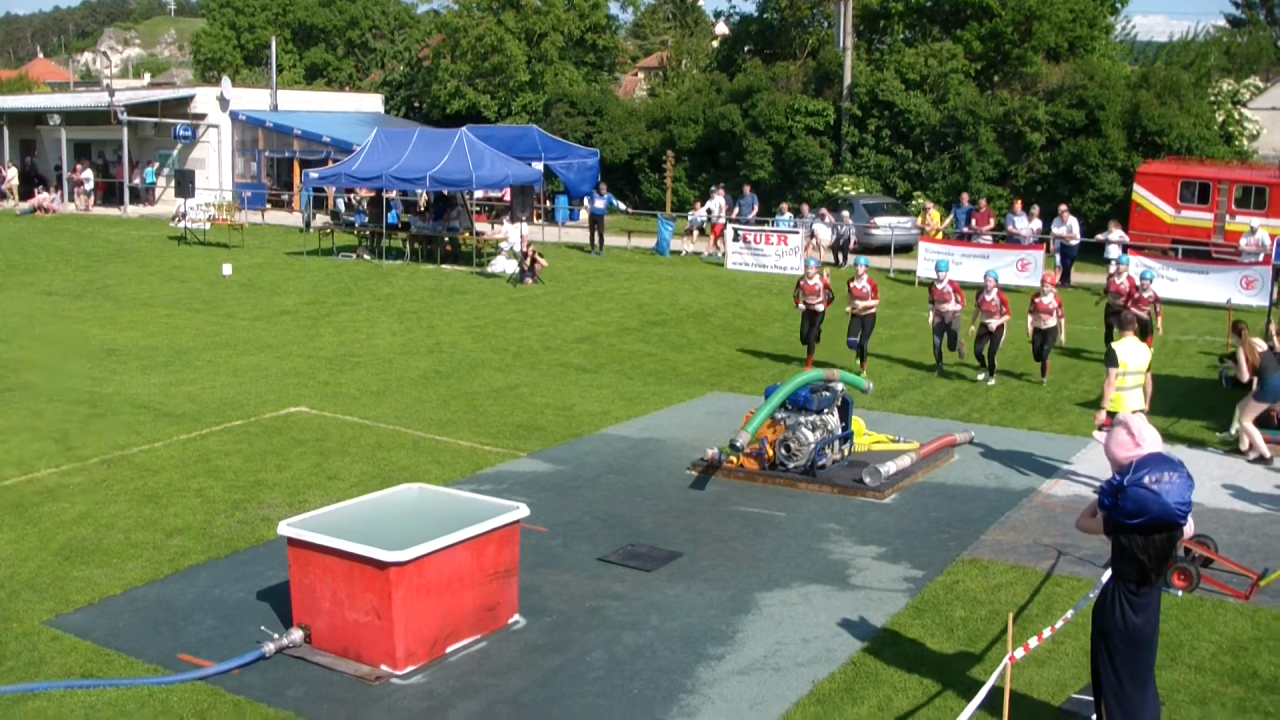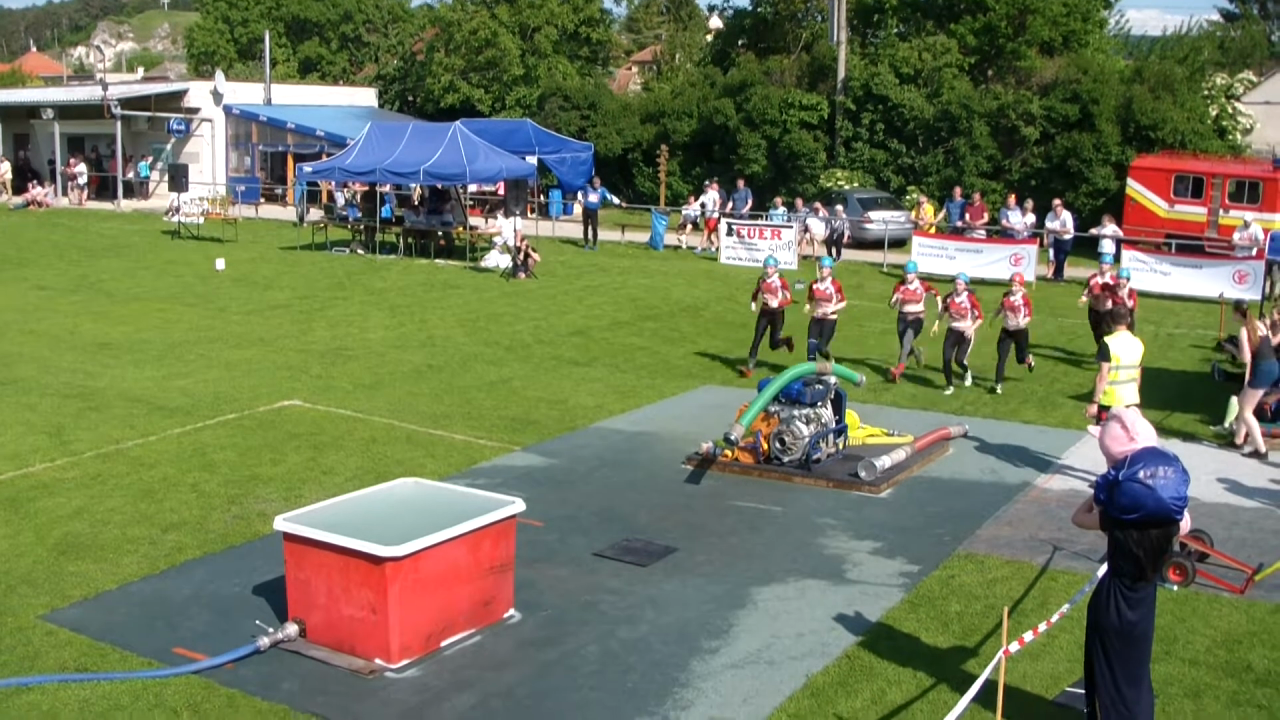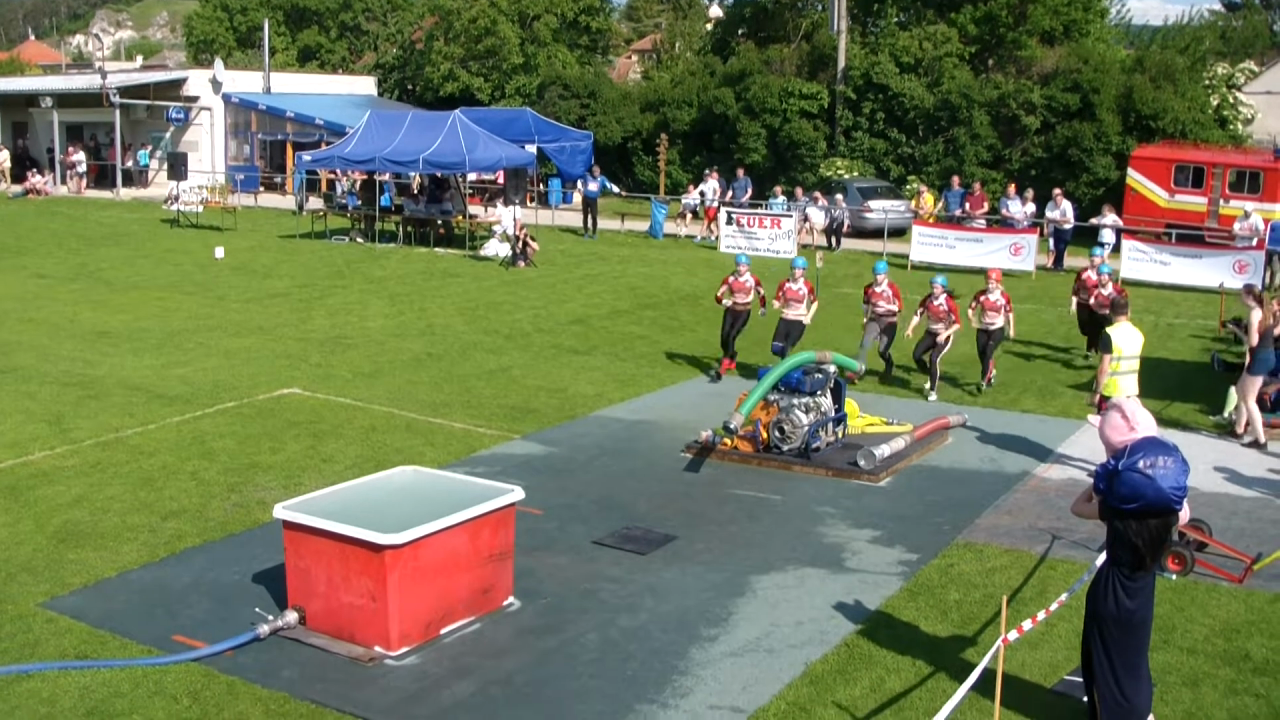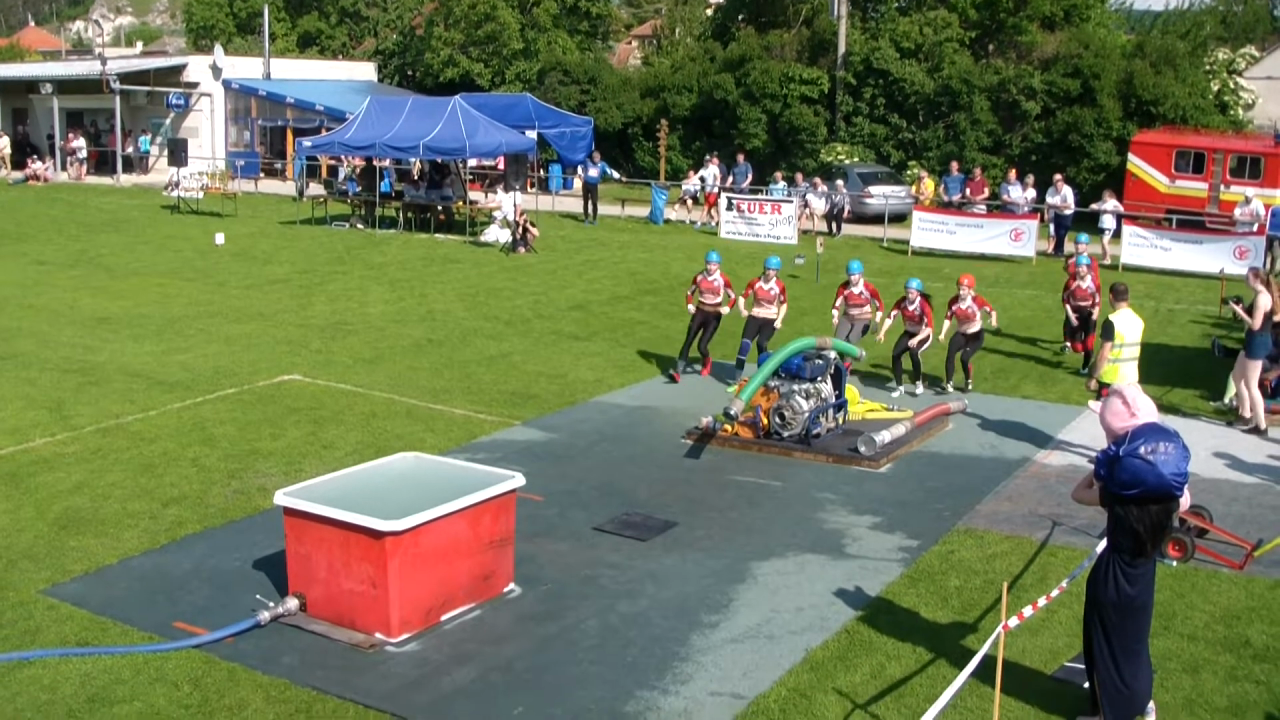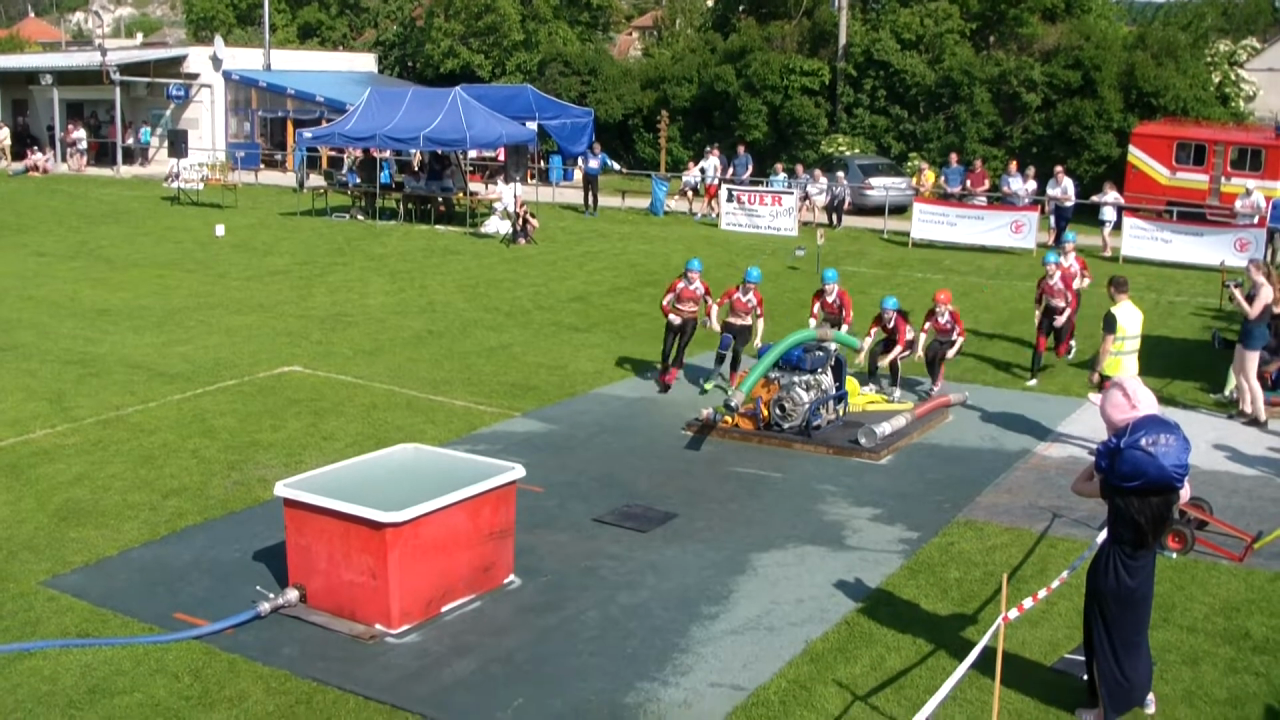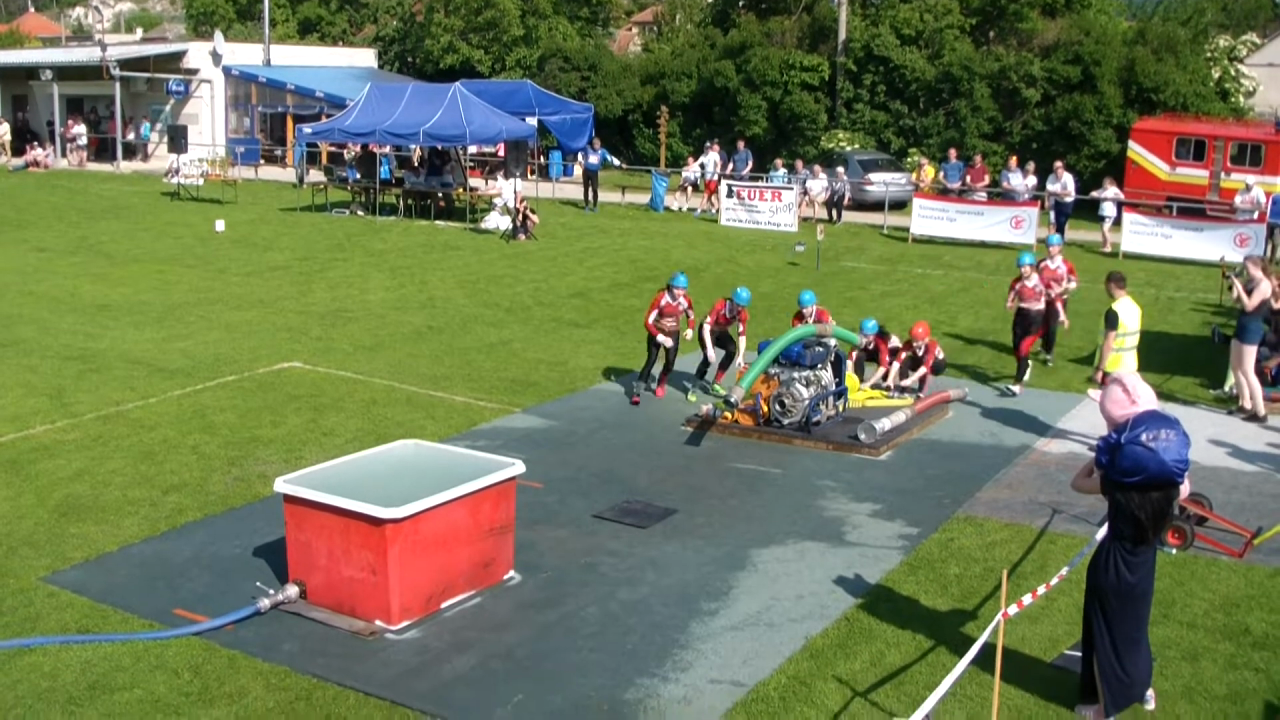
dt=0.2s
person 1, frame 1
left shoulder: (1121, 522)
right shoulder: (1175, 519)
left elbow: (1082, 521)
right elbow: (1187, 530)
left wrist: (1108, 495)
left hip: (1119, 603)
right hip: (1149, 599)
left knee: (1115, 673)
right knee: (1141, 666)
person 1, frame 2
left shoulder: (1118, 517)
right shoulder: (1171, 514)
left elbow: (1079, 516)
right elbow: (1183, 525)
left wrist: (1104, 489)
left hip: (1114, 599)
right hip: (1144, 594)
left knee: (1108, 667)
right knee: (1136, 659)
person 1, frame 3
left shoulder: (1117, 507)
right shoulder: (1170, 504)
left elbow: (1078, 507)
right elbow: (1183, 516)
left wrist: (1103, 478)
left hip: (1112, 589)
right hip: (1143, 584)
left knee: (1107, 657)
right knee: (1134, 649)
person 1, frame 4
left shoulder: (1118, 494)
right shoulder: (1170, 491)
left elbow: (1078, 493)
right elbow: (1183, 502)
left wrist: (1105, 466)
left hip: (1112, 575)
right hip: (1143, 571)
left knee: (1107, 643)
right knee: (1134, 636)
person 1, frame 5
left shoulder: (1118, 485)
right shoulder: (1170, 482)
left elbow: (1078, 485)
right elbow: (1183, 494)
left wrist: (1106, 457)
left hip: (1112, 567)
right hip: (1143, 563)
left knee: (1106, 635)
right knee: (1134, 628)
right ankle: (1142, 692)
person 1, frame 6
left shoulder: (1118, 481)
right shoulder: (1170, 478)
left elbow: (1078, 481)
right elbow: (1183, 489)
left wrist: (1105, 453)
left hip: (1113, 562)
right hip: (1143, 559)
left knee: (1106, 632)
right knee: (1133, 624)
right ankle: (1141, 688)
